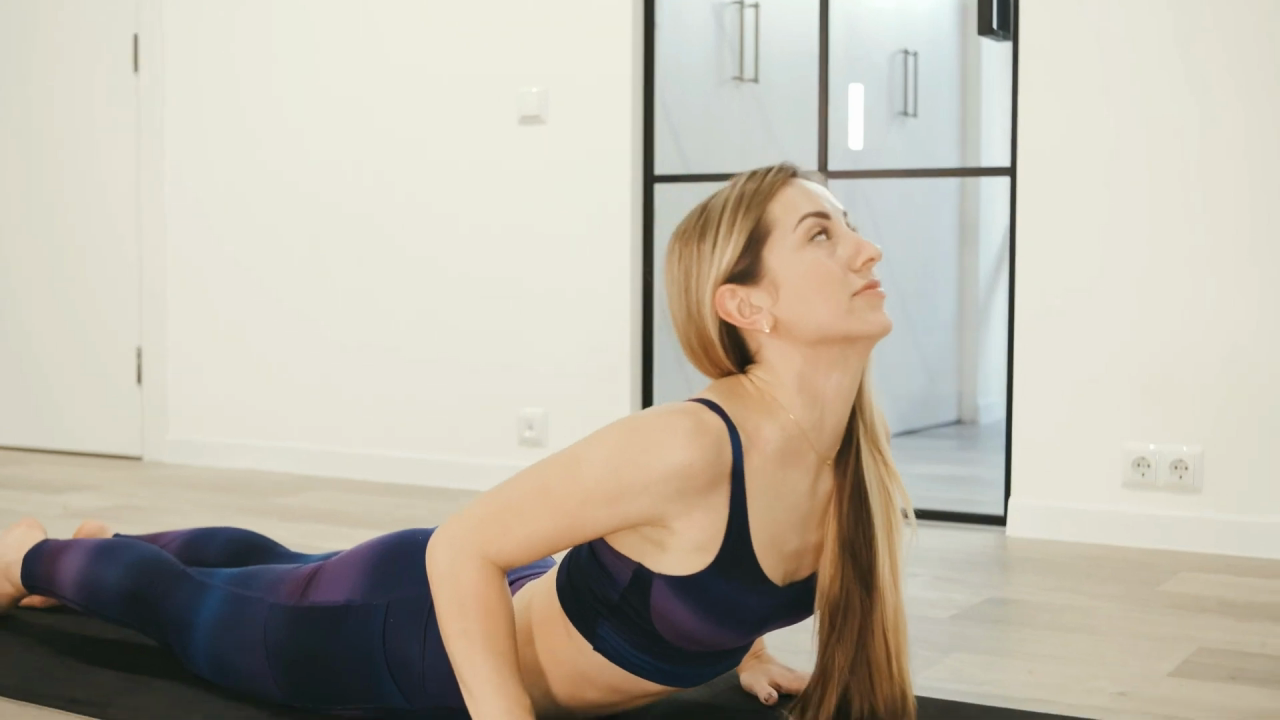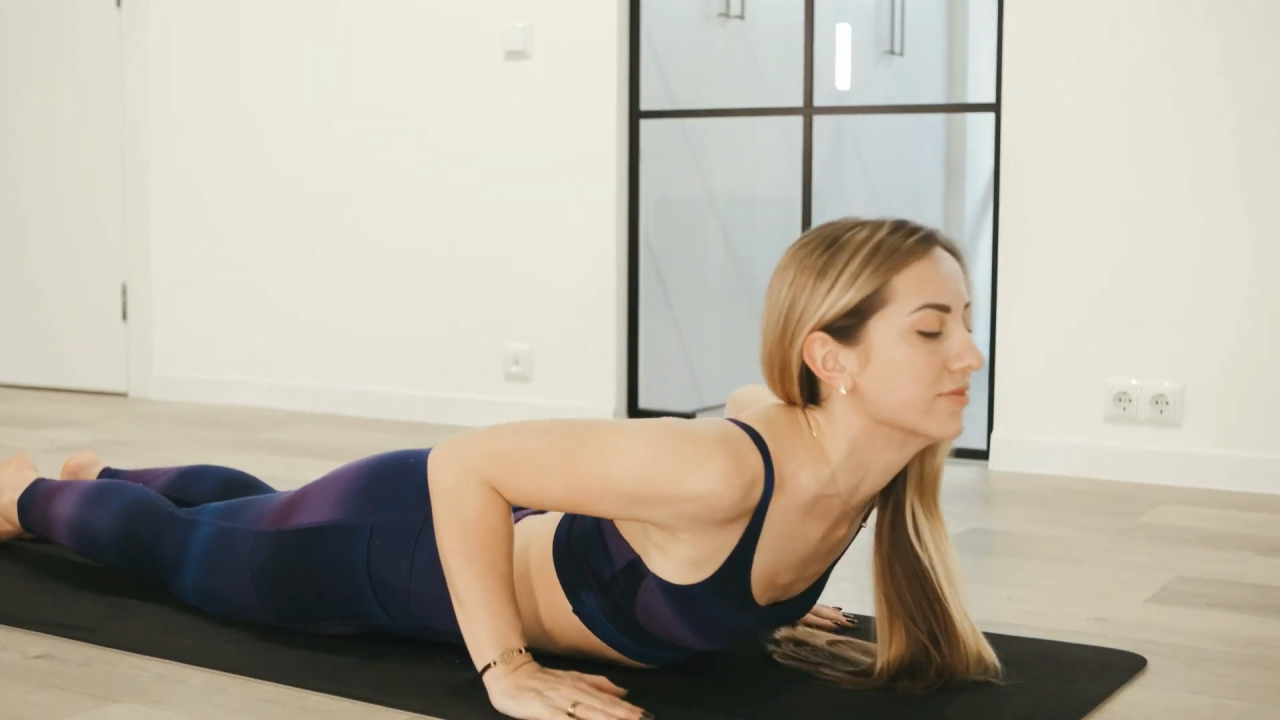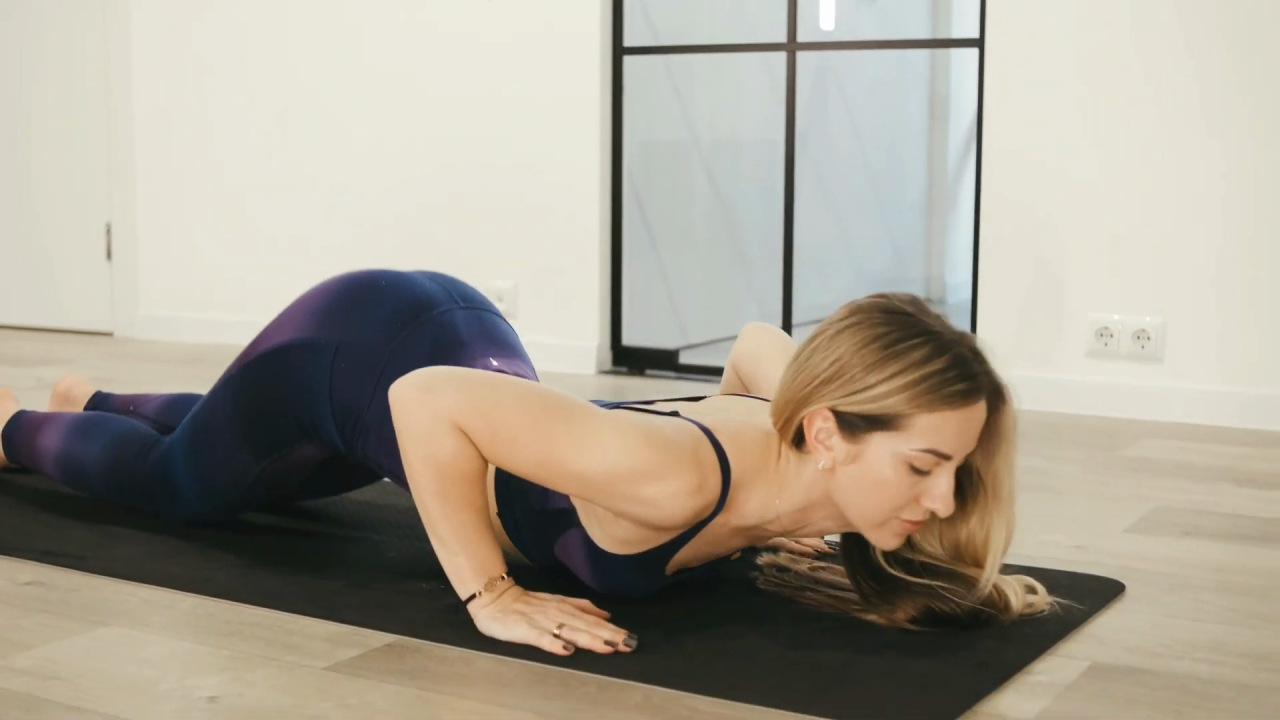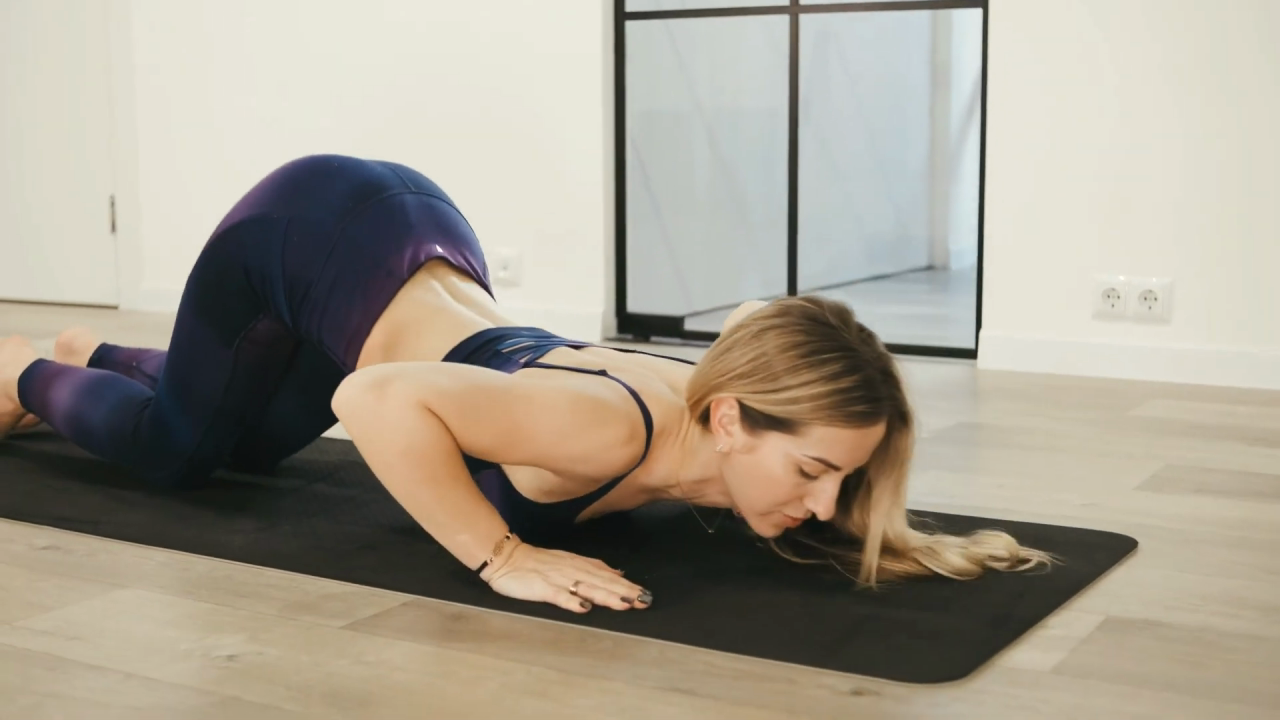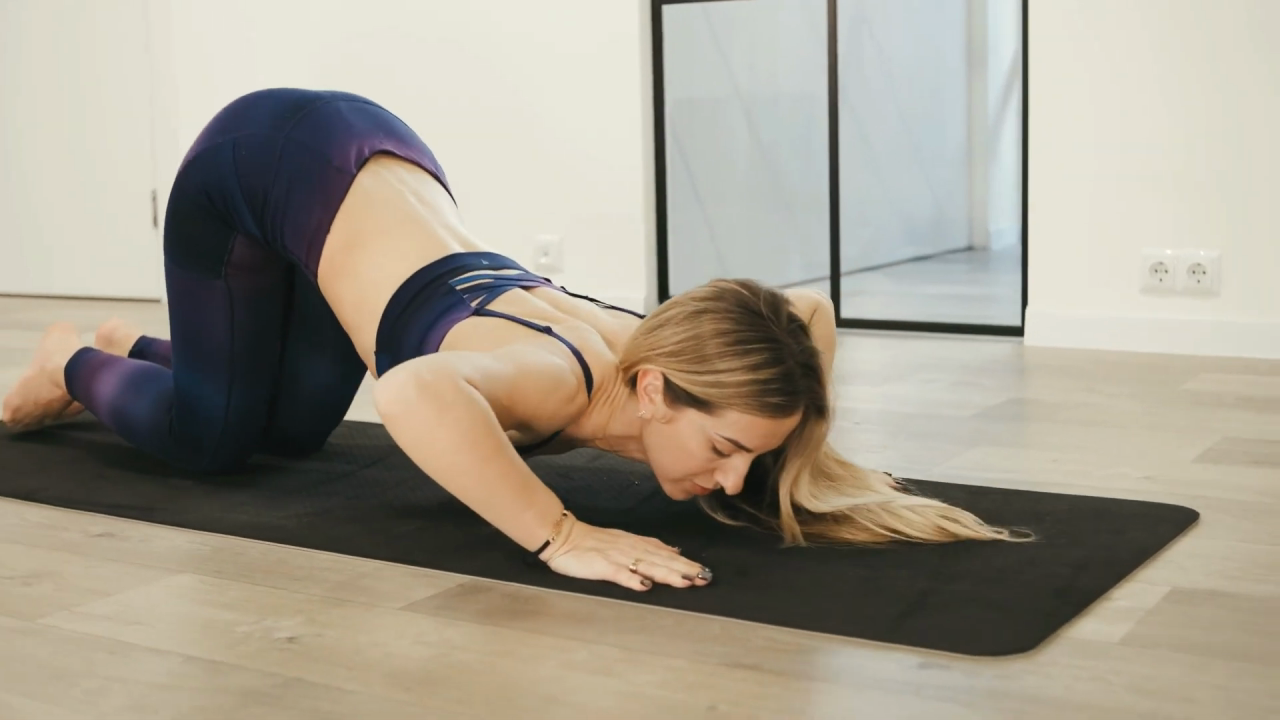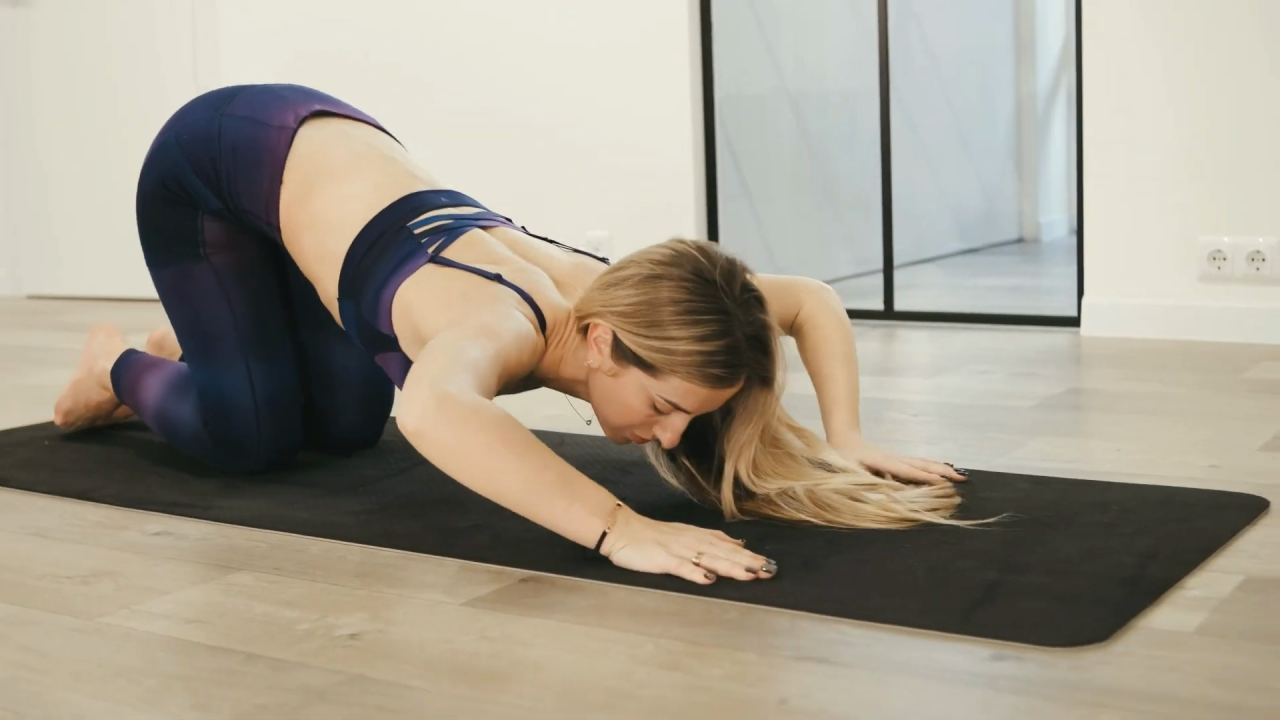
dt=0.5s
person 1, frame 1
left shoulder: (845, 443)
right shoulder: (687, 448)
right elbow: (461, 551)
left hip: (515, 599)
right hip: (407, 637)
left knee: (281, 566)
right knee: (185, 606)
left ankle: (110, 541)
person 1, frame 2
left shoulder: (871, 452)
right shoulder: (718, 473)
right elbow: (464, 464)
left wrist: (767, 602)
left hip: (522, 548)
right hip: (400, 543)
left knee: (262, 510)
right knee: (181, 552)
left ankle: (109, 472)
person 1, frame 3
left shoulder: (796, 446)
right shoulder: (682, 476)
left elbow: (756, 340)
right elbow: (427, 400)
right wrist: (492, 595)
left hip: (448, 335)
right hip: (352, 358)
left knee: (250, 479)
right knee: (172, 485)
left ankle: (92, 399)
person 1, frame 4
left shoulder: (732, 392)
right shoulder: (613, 433)
left elbow: (750, 315)
right elbow: (376, 400)
left wrist: (758, 481)
right wrist: (502, 558)
left hip: (405, 233)
right hip: (305, 231)
left knee: (254, 445)
right knee: (171, 450)
left ankle: (98, 355)
person 1, frame 5
left shoulder: (661, 355)
right shoulder: (550, 382)
left elbow: (808, 307)
right elbow: (413, 393)
left wrist: (804, 468)
right wrist: (559, 538)
left hip: (358, 155)
right hip: (256, 164)
left knee: (292, 428)
right knee: (210, 436)
left ankle: (137, 348)
person 1, frame 6
left shoulder: (620, 303)
right shoulder: (504, 328)
left elbow: (812, 300)
right elbow: (434, 410)
left wrist: (841, 445)
right wrist: (616, 528)
left hip: (326, 145)
right hip: (213, 160)
left knee: (345, 426)
right knee: (252, 436)
left ankle: (185, 354)
right ankle: (121, 368)
